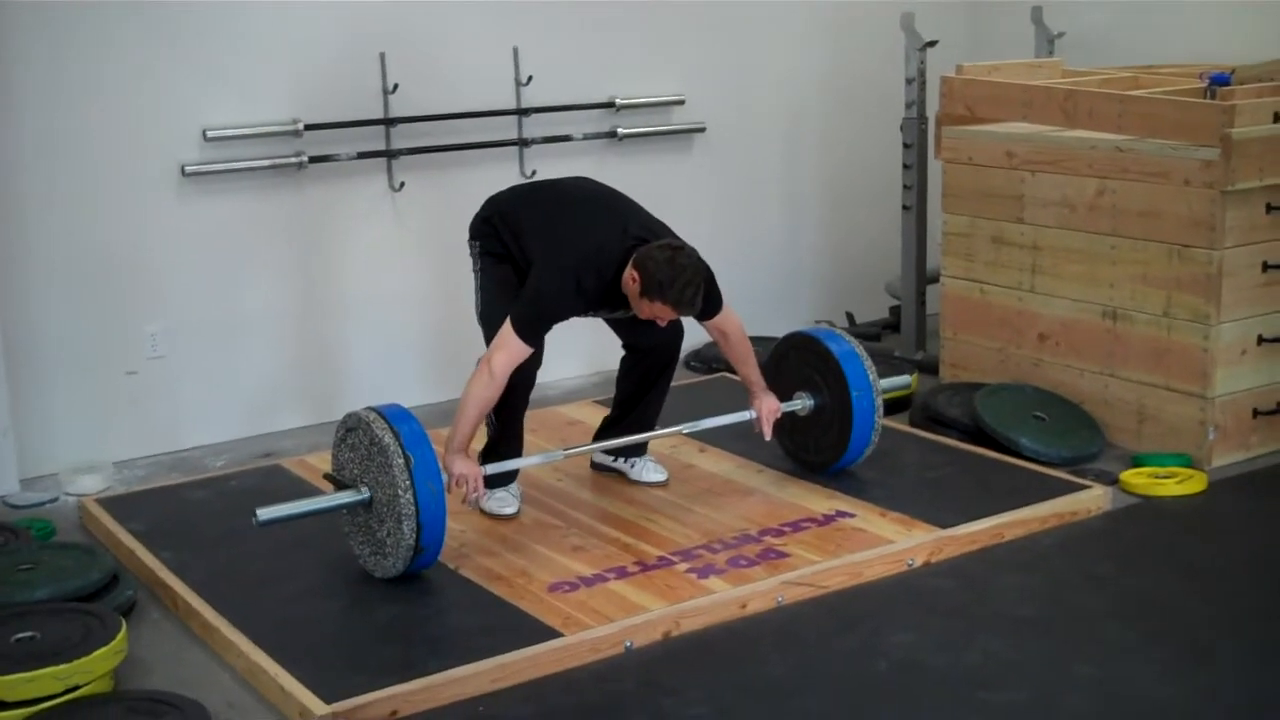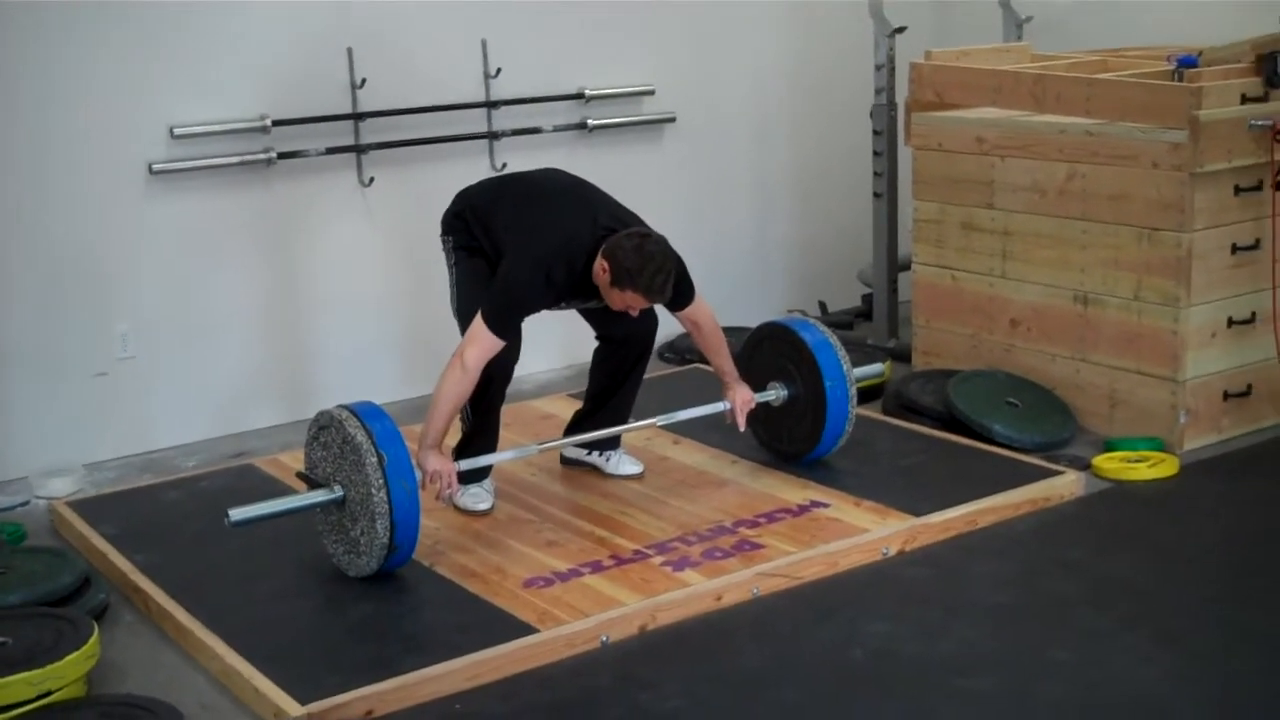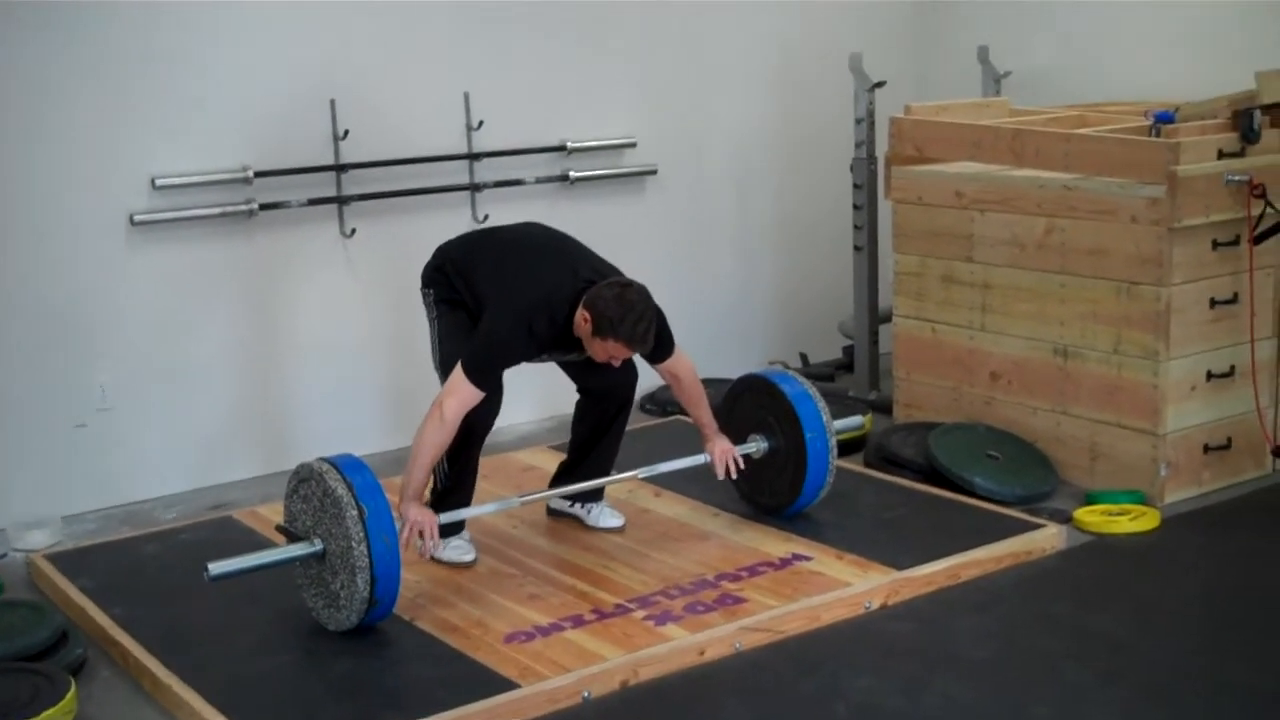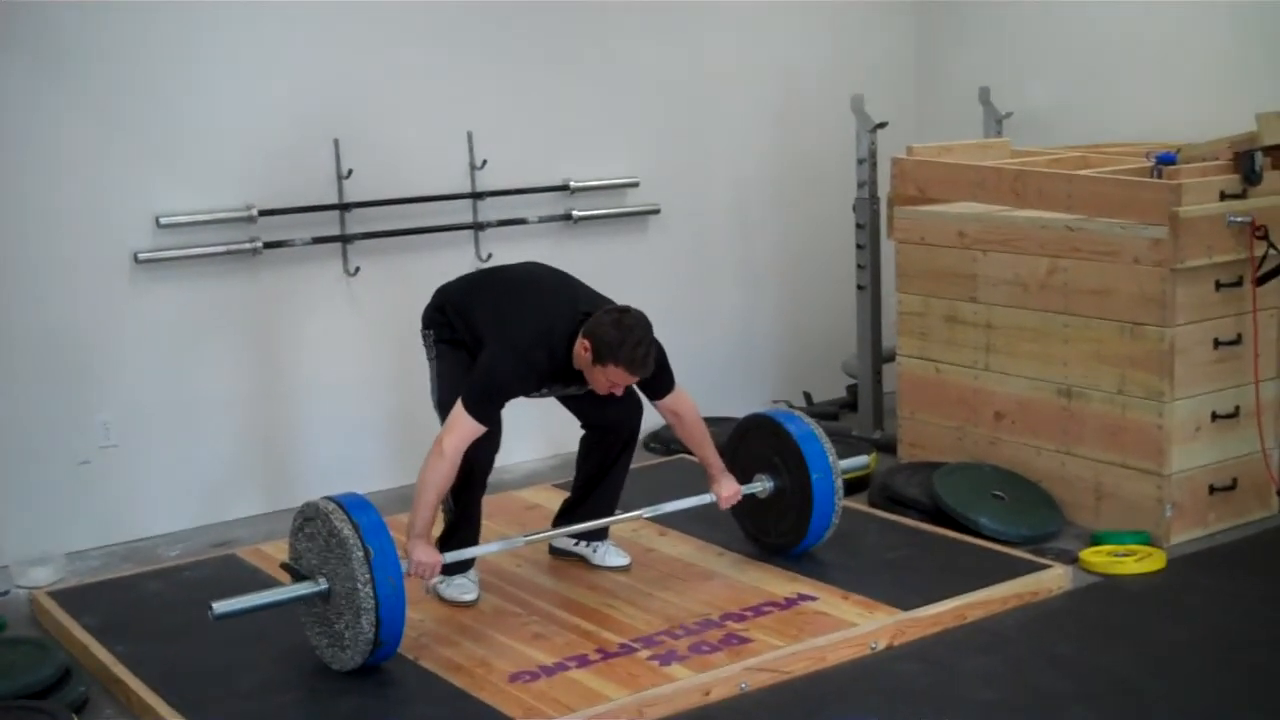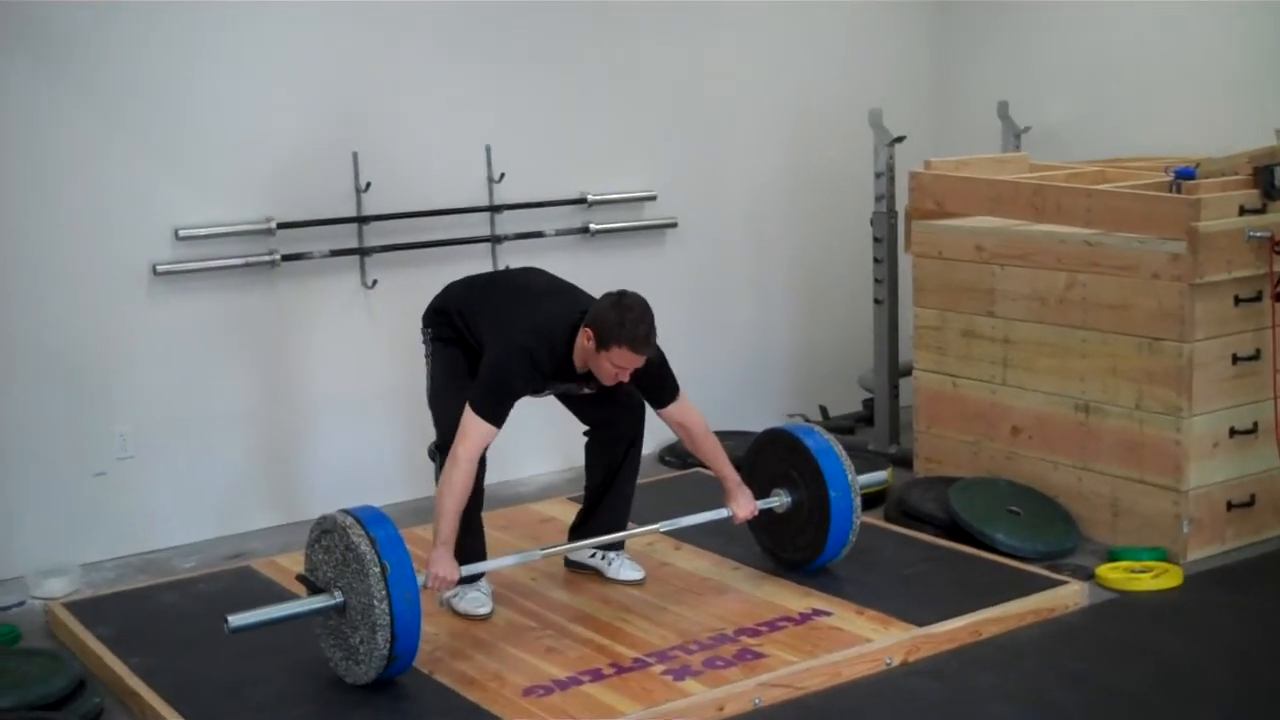
dt=0.3s
person 1, frame 1
left shoulder: (679, 268)
right shoulder: (572, 278)
left elbow: (725, 327)
right elbow: (497, 365)
left wrist: (758, 391)
right wrist: (456, 454)
left knee: (662, 340)
right knee: (519, 358)
left ankle: (618, 447)
right ankle: (497, 476)
person 1, frame 2
left shoulder: (652, 260)
right shoulder: (541, 269)
left elbow: (697, 318)
right elbow: (469, 359)
left wrist: (731, 382)
right wrist: (430, 449)
right hip: (473, 232)
left knee: (637, 330)
right knee: (497, 351)
left ankle: (591, 441)
right ankle: (470, 472)
person 1, frame 3
left shoulder: (631, 311)
right shoulder: (523, 322)
left elbow: (677, 371)
right elbow: (448, 410)
left wrist: (712, 434)
right wrist: (410, 502)
right hip: (454, 286)
left knee: (617, 383)
right knee: (478, 403)
left ankle: (575, 492)
right ankle: (446, 524)
person 1, frame 4
left shoulder: (631, 345)
right shoulder: (520, 356)
left elbow: (677, 409)
right elbow: (449, 446)
left wrist: (718, 473)
right wrist: (418, 539)
right hip: (455, 328)
left knee: (622, 416)
right knee: (477, 441)
left ankle: (579, 532)
right ankle: (453, 563)
person 1, frame 5
left shoulder: (632, 349)
right shoulder: (524, 353)
left elbow: (684, 419)
right elbow: (465, 452)
left wrist: (734, 487)
right wrist: (442, 551)
right hip: (456, 331)
left knee: (623, 416)
right knee: (456, 435)
left ankle: (593, 543)
right ankle: (465, 575)
